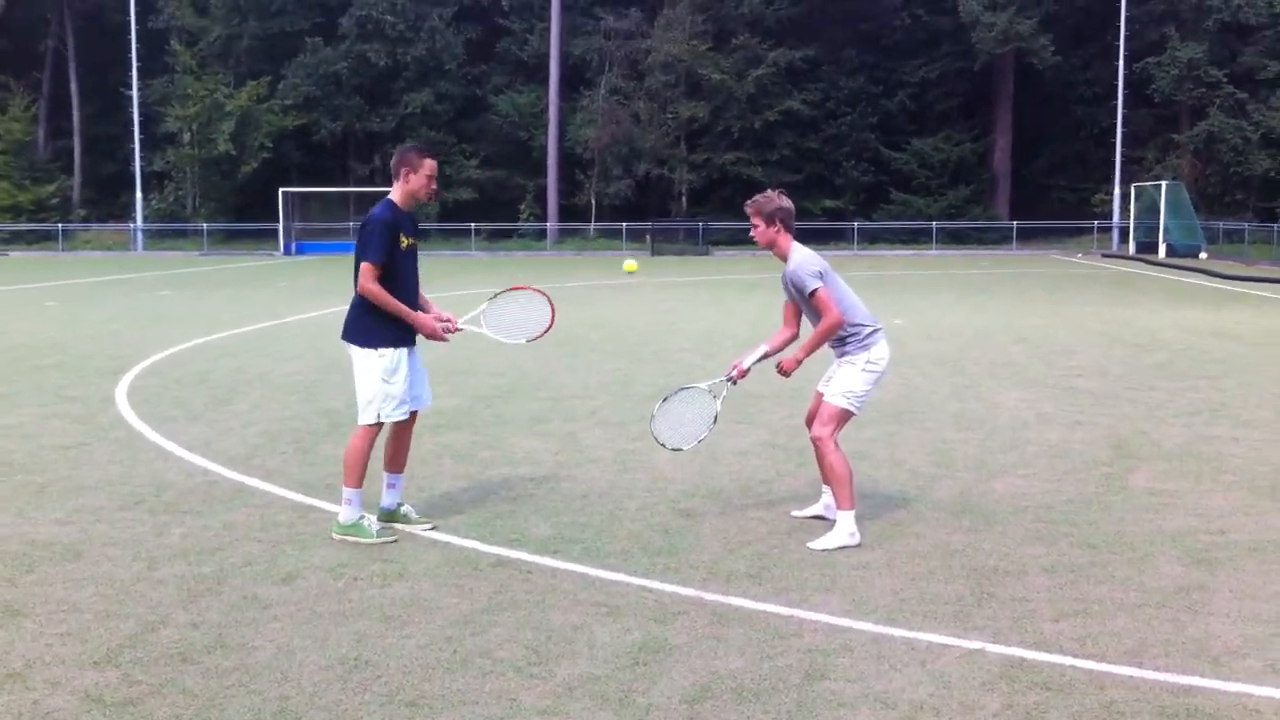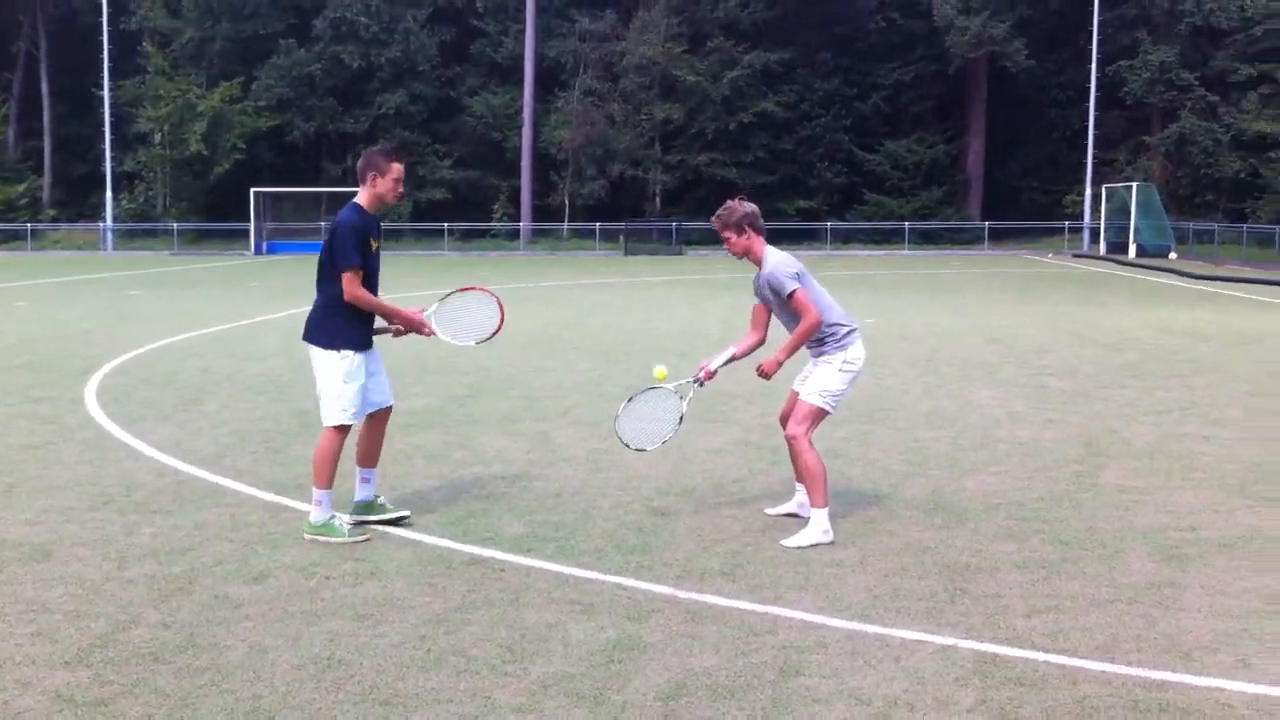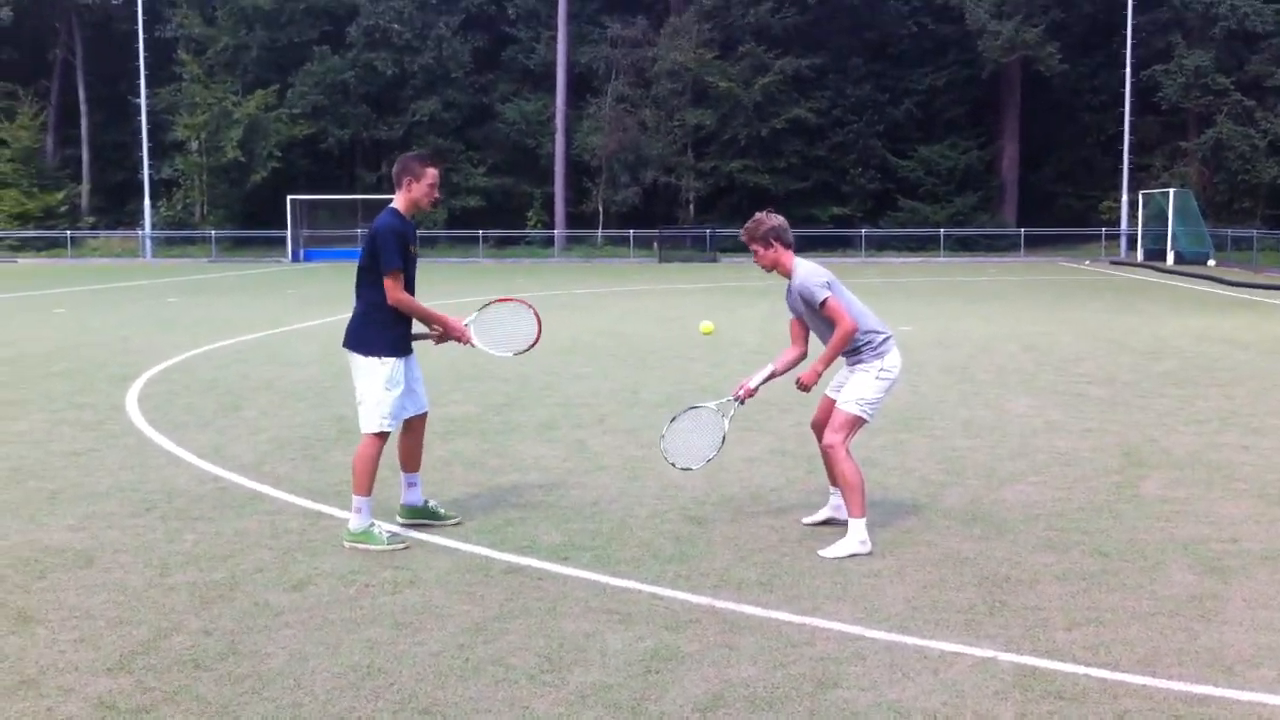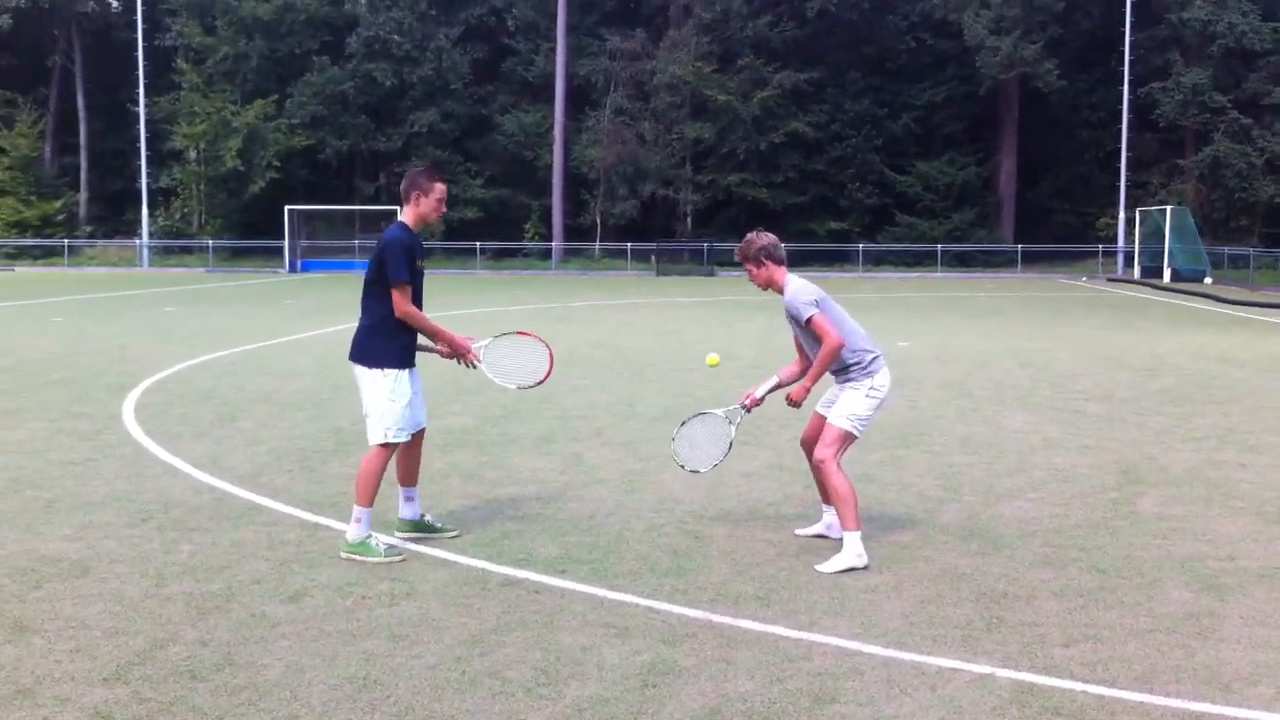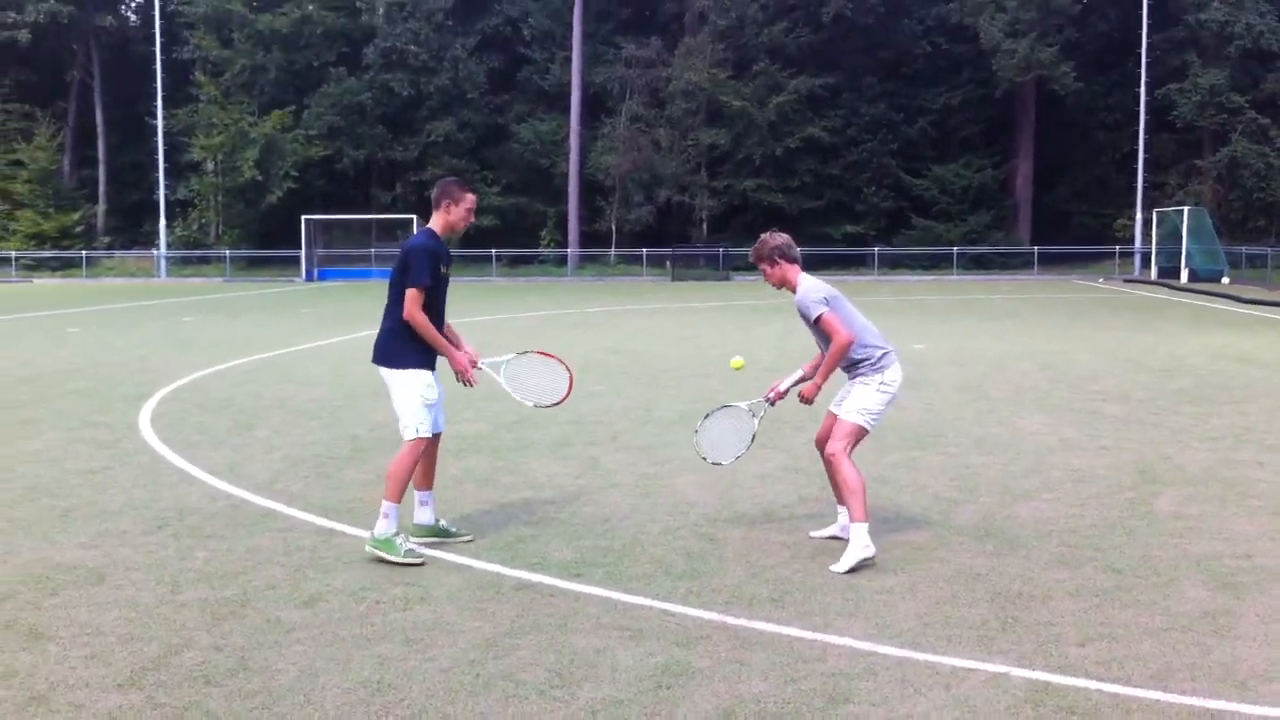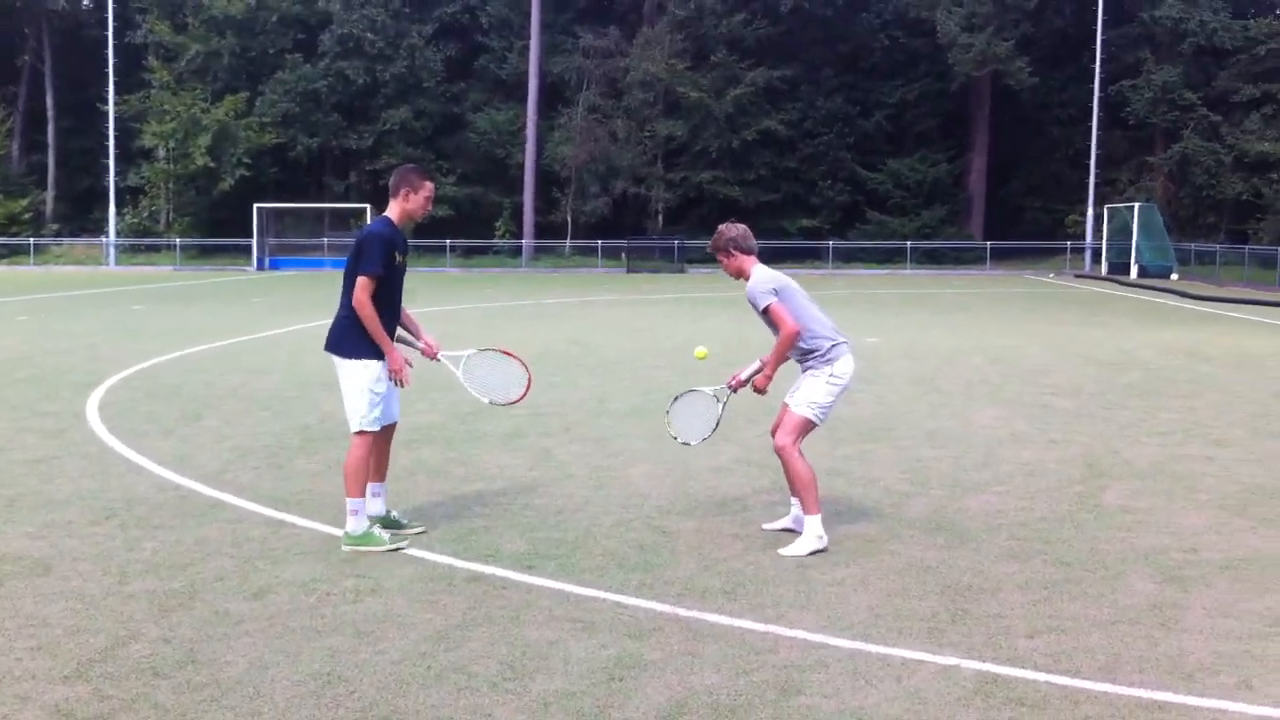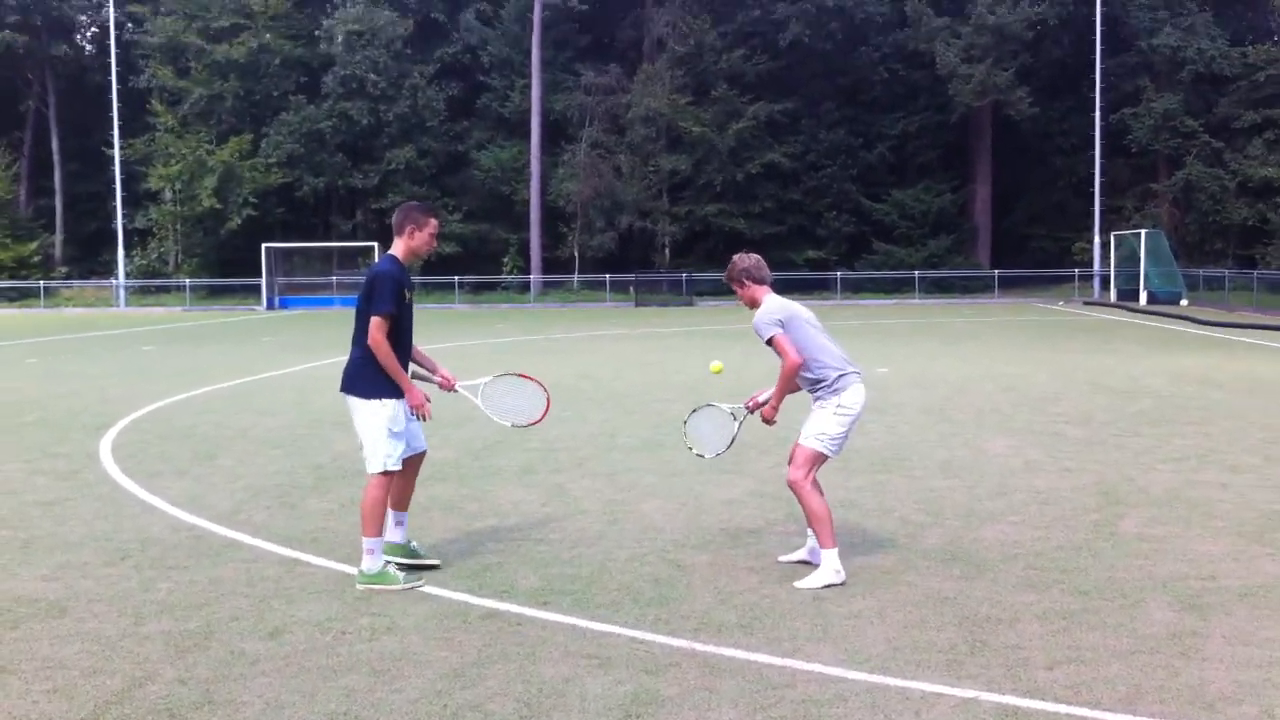
dt=0.2s
person 1, frame 1
left shoulder: (408, 220)
right shoulder: (381, 219)
right elbow: (367, 286)
left wrist: (433, 314)
right wrist: (417, 320)
left hip: (400, 340)
right hip: (374, 339)
left knee: (406, 417)
right knee: (372, 423)
left ankle: (390, 505)
right ankle: (348, 517)
person 1, frame 2
left shoulder: (370, 222)
right shoulder: (349, 223)
right elbow: (352, 292)
left wrist: (393, 319)
right wrist: (404, 316)
left hip: (359, 339)
right hip: (335, 340)
left knee: (380, 410)
right knee: (338, 424)
left ankle: (365, 499)
right ankle: (320, 518)
person 1, frame 3
left shoulder: (405, 226)
right shoulder: (388, 227)
right elbow: (395, 296)
left wrist: (431, 326)
right wrist: (444, 322)
left hip: (397, 345)
right hip: (375, 346)
left knee: (415, 417)
right knee: (377, 431)
left ankle: (412, 502)
right ankle: (358, 525)
person 1, frame 4
left shoulder: (411, 241)
right shoulder: (396, 241)
right elbow: (402, 309)
left wrist: (441, 341)
right wrist: (450, 340)
left hip: (399, 357)
right hip: (380, 358)
left knee: (414, 434)
right knee: (385, 443)
left ankle: (410, 516)
right ankle: (357, 536)
person 1, frame 5
left shoulder: (439, 249)
right shoulder: (421, 247)
right elbow: (412, 312)
left wrist: (460, 346)
right wrist: (452, 355)
left hip: (421, 359)
right hip: (403, 359)
left knee: (431, 437)
right knee: (417, 440)
left ankle: (425, 520)
right ankle: (384, 532)
person 1, frame 6
left shoulder: (397, 237)
right shoulder: (376, 235)
right elbow: (360, 299)
left wrist: (421, 337)
right wrist: (391, 351)
left hip: (374, 351)
right hip: (358, 349)
left knee: (384, 428)
right knee: (365, 432)
left ankle: (377, 511)
right ankle: (356, 527)
person 1, frame 7
left shoulder: (398, 273)
right shoulder: (386, 273)
right elbow: (376, 339)
left wrist: (435, 369)
right wrist: (410, 388)
left hip: (387, 389)
right hip: (372, 389)
left knee: (413, 454)
right knee: (383, 471)
left ankle: (396, 543)
right ankle: (371, 565)
person 2, frame 1
left shoulder: (800, 265)
right shoulder: (790, 271)
left elbow: (834, 318)
right elbow: (789, 329)
left wrist: (798, 357)
right wrist: (750, 359)
left hip: (864, 351)
right hip: (851, 352)
left knee: (823, 434)
right knee: (814, 422)
left ankle: (847, 527)
right ankle: (830, 501)
person 2, frame 2
left shoulder: (776, 268)
right shoulder: (762, 277)
left elbow: (813, 318)
right elbow: (757, 334)
left wrist: (779, 358)
right wrist: (717, 362)
left hip: (840, 352)
right hip: (825, 352)
left knee: (797, 432)
right knee: (788, 420)
left ankle: (820, 524)
right ankle: (803, 499)
person 2, frame 3
left shoulder: (806, 279)
right shoulder: (794, 288)
left elbow: (848, 324)
right elbow: (798, 349)
left wrist: (817, 370)
right wrist: (758, 379)
left hip: (876, 360)
right hip: (860, 360)
left knee: (834, 441)
right knee: (820, 426)
left ankle: (858, 535)
right ankle: (839, 503)
person 2, frame 4
left shoulder: (795, 296)
right shoulder: (794, 296)
left elbow: (834, 341)
right elbow: (805, 362)
left wrist: (805, 386)
right wrist: (765, 389)
left hip: (865, 379)
right hip: (850, 378)
left knee: (826, 456)
right knee: (810, 443)
left ankle: (853, 548)
right ankle: (832, 520)
person 2, frame 5
left shoulder: (806, 294)
right shoulder: (810, 290)
left elbow: (843, 338)
right elbow: (828, 353)
left wrist: (817, 382)
right wrist: (788, 383)
left hip: (876, 374)
right hip: (865, 374)
left knee: (836, 450)
right knee: (824, 442)
left ankle: (861, 541)
right ankle: (846, 522)
person 2, frame 6
left shoulder: (756, 285)
right shoulder: (770, 278)
left elbow: (791, 330)
left wrist: (767, 373)
right wrist: (753, 370)
left hip: (828, 366)
right hip: (825, 363)
left knee: (786, 444)
right knee: (781, 433)
left ankle: (814, 532)
right ankle: (799, 514)
person 2, frame 7
left shoulder: (764, 315)
right shoulder: (787, 307)
left elbow: (793, 361)
left wrist: (774, 404)
right wrist: (770, 395)
left hip: (837, 396)
right hip: (842, 391)
left knee: (798, 477)
right knee: (798, 466)
left ankle: (832, 565)
right ankle: (815, 547)
